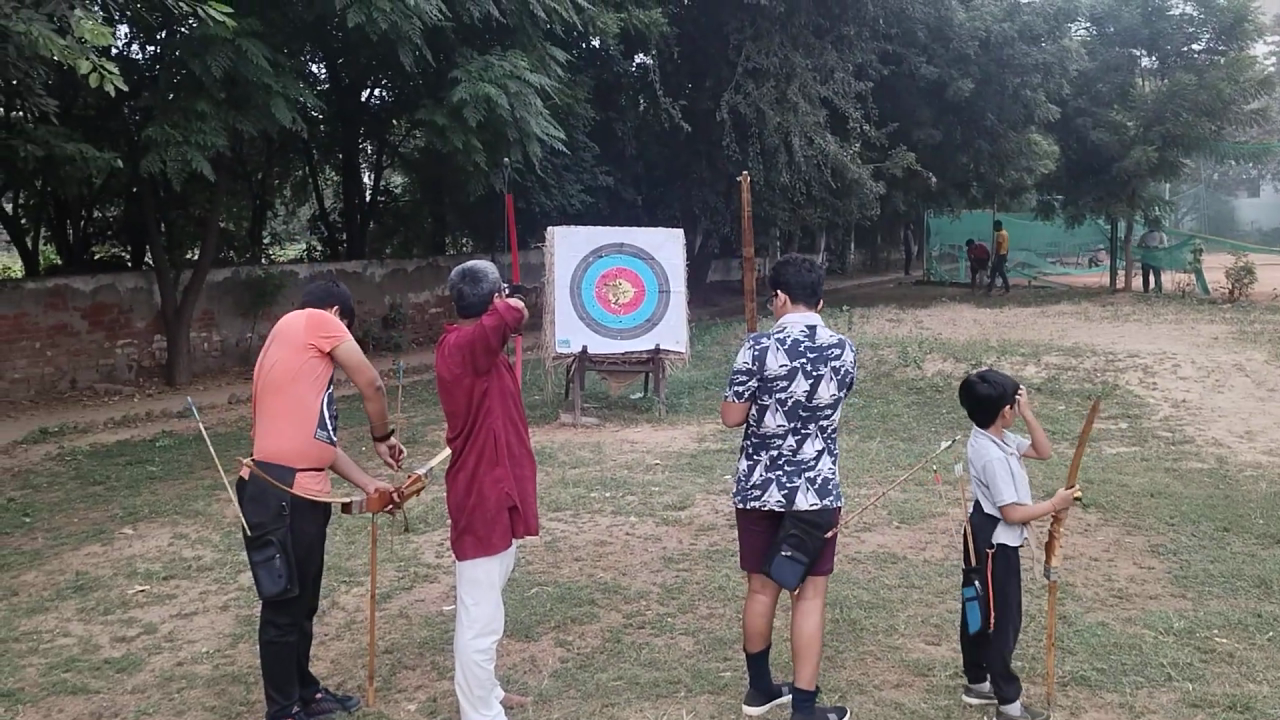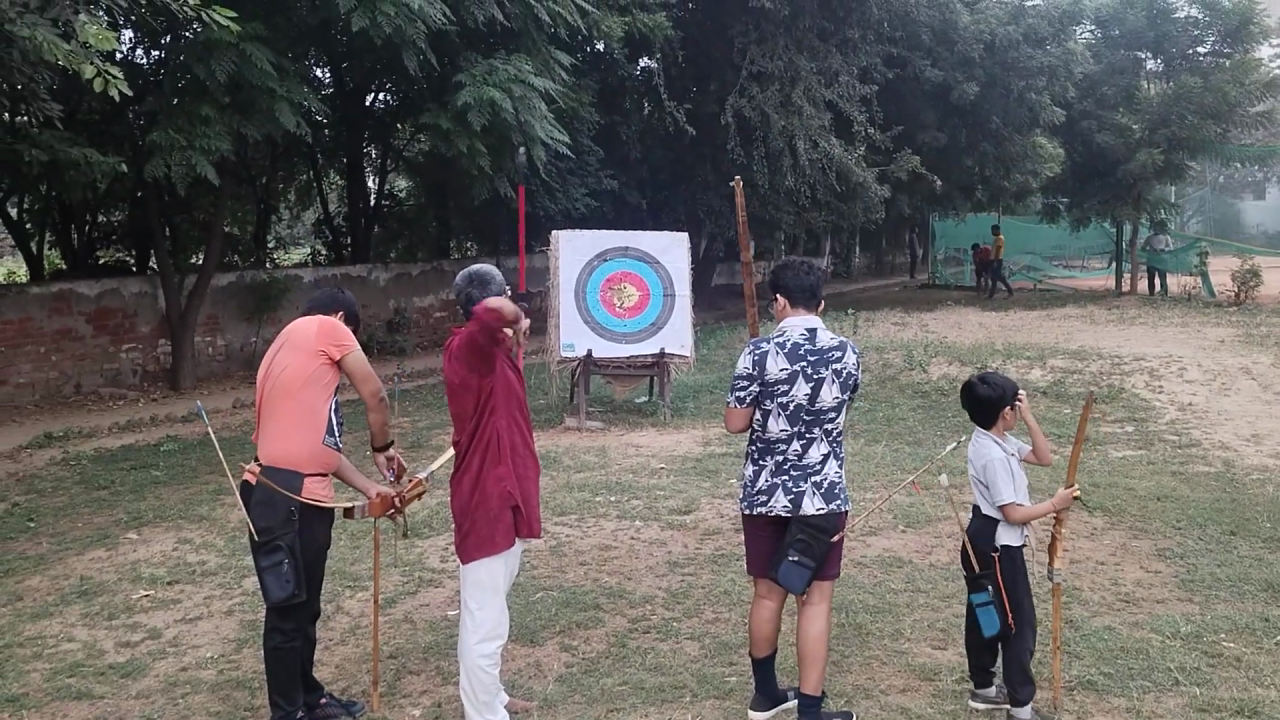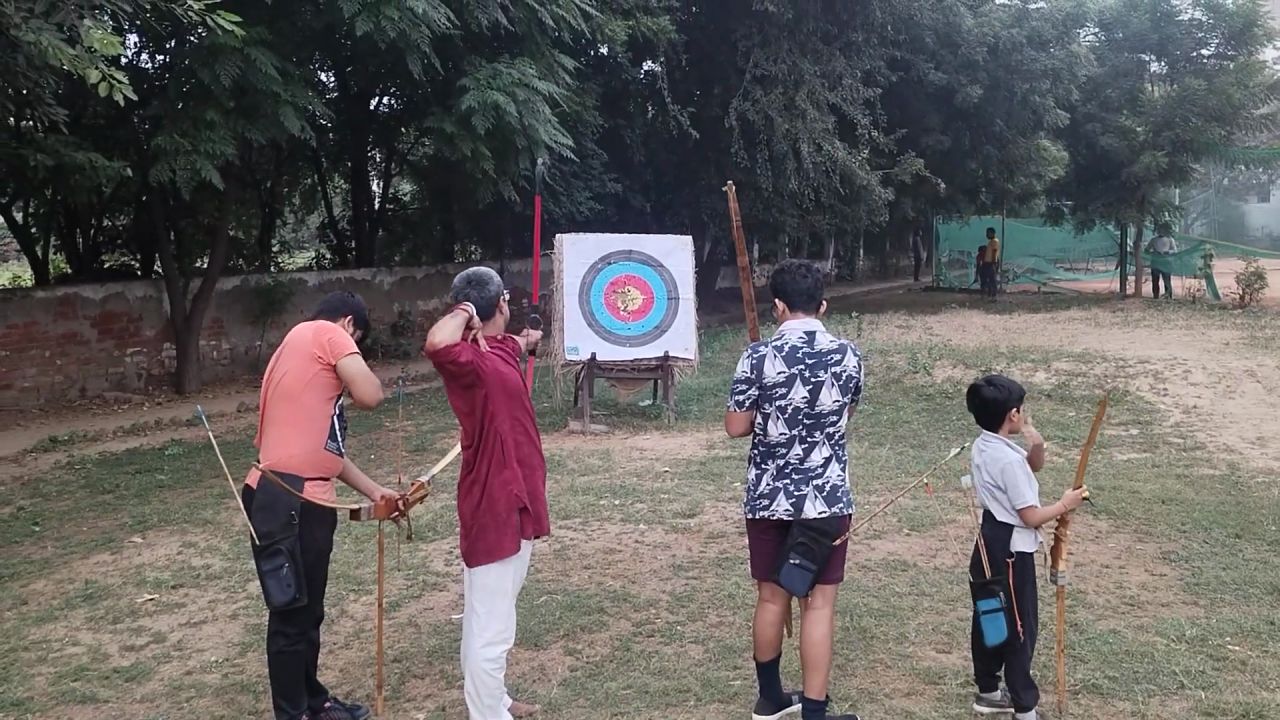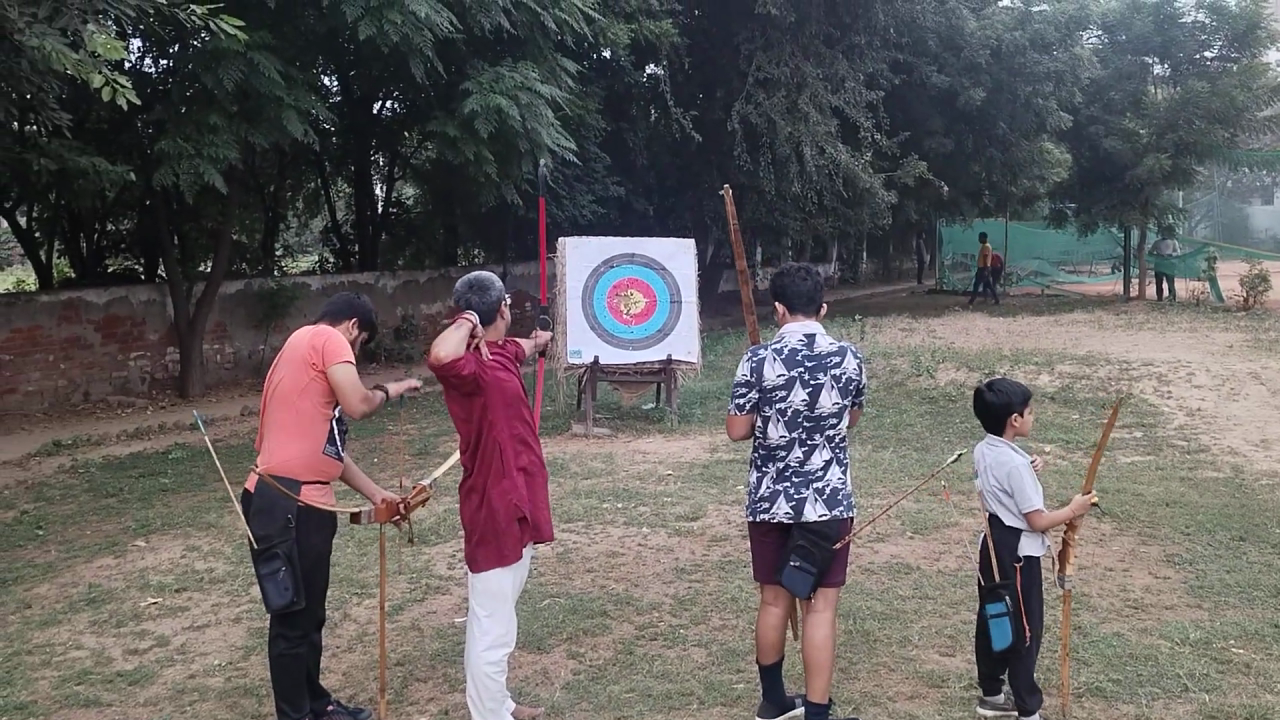
dt=0.3s
person 1, frame 1
left shoulder: (761, 347)
right shoulder: (844, 351)
left elbow: (732, 417)
left hip: (760, 488)
right hip: (816, 491)
left knee: (761, 588)
right knee: (809, 594)
person 1, frame 2
left shoulder: (760, 352)
right shoulder: (847, 353)
left elbow: (735, 423)
left hip: (766, 493)
right hip: (823, 495)
left knee: (767, 593)
right knee: (816, 599)
person 1, frame 3
left shoulder: (759, 357)
right shoulder: (848, 355)
left elbow: (736, 426)
left hip: (768, 497)
right hip: (826, 498)
left knee: (771, 596)
right knee: (819, 602)
person 1, frame 4
left shoulder: (758, 360)
right shoulder: (849, 357)
left elbow: (737, 430)
left hip: (770, 500)
right hip: (827, 501)
left knee: (774, 600)
right knee: (820, 606)
person 2, frame 1
left shoulder: (466, 343)
right shoulder: (466, 344)
right elbow: (513, 313)
right wrist: (510, 308)
left hip: (490, 490)
right hip: (484, 496)
left knee: (481, 608)
right knee: (481, 615)
person 2, frame 2
left shoulder: (479, 347)
right shoulder: (472, 346)
right elbow: (494, 310)
left wrist: (511, 338)
right wrist: (514, 318)
left hip: (495, 493)
right hip: (488, 498)
left knee: (484, 612)
right knee: (485, 619)
person 2, frame 3
left shoulder: (496, 347)
right shoulder: (469, 357)
right elbow: (436, 344)
left wrist: (527, 341)
right wrist: (462, 314)
left hip: (506, 500)
right hip: (496, 505)
left knee: (487, 616)
right knee: (492, 624)
person 2, frame 4
left shoulder: (497, 352)
right shoulder: (471, 365)
right elbow: (440, 356)
left wrist: (535, 343)
right wrist: (466, 324)
left hip: (509, 505)
right hip: (497, 510)
left knee: (492, 621)
right knee: (493, 628)
person 3, frame 1
left shoulder: (289, 342)
right shoulder: (315, 321)
right elbow: (370, 385)
left wrist: (366, 482)
right wrist: (384, 437)
left hip: (298, 492)
right hip: (280, 492)
left knee: (302, 601)
right knee: (284, 605)
person 3, frame 2
left shoulder: (286, 349)
right shoulder: (326, 328)
right elbow: (374, 396)
left wrist: (369, 487)
right wrist: (383, 447)
left hip: (299, 496)
right hip: (287, 496)
left knee: (304, 606)
right knee: (288, 610)
person 3, frame 3
left shoulder: (301, 348)
right shoulder: (327, 333)
right elbow: (370, 394)
left wrist: (373, 490)
right wrist: (367, 376)
left hip: (301, 500)
right hip: (287, 500)
left knee: (307, 610)
right knee: (292, 613)
person 3, frame 4
left shoulder: (306, 348)
right shoulder: (327, 339)
right elbow: (357, 405)
left wrist: (375, 493)
right wrist: (388, 390)
left hip: (301, 503)
right hip: (286, 503)
left knee: (309, 613)
right knee: (293, 617)
person 4, frame 1
left shoulder: (995, 438)
right shoulder: (993, 456)
left elbow: (1043, 452)
right elbow: (1012, 513)
left wrist: (1028, 413)
right wrist: (1054, 504)
left hip: (982, 538)
right hip: (996, 544)
right knee: (1003, 622)
left ankle: (977, 683)
person 4, frame 2
left shoulder: (995, 440)
right shoulder: (994, 456)
left elbow: (1044, 458)
right elbow: (1013, 513)
left wrist: (1029, 417)
right wrist: (1055, 504)
left hip: (981, 540)
right hip: (999, 546)
left knee: (982, 616)
right knee: (1019, 624)
left ankle: (983, 688)
person 4, frame 3
left shoulder: (982, 446)
right shoulder: (1009, 459)
left elbow: (1035, 465)
right elbow: (1031, 516)
left wrist: (1036, 448)
right wrist: (1065, 504)
left hip: (989, 541)
right hip: (1011, 549)
right knee: (1020, 629)
left ankle: (988, 692)
person 4, frame 4
left shoulder: (983, 450)
right shoulder: (1015, 464)
right elbow: (1037, 521)
right wrist: (1073, 509)
left hip: (994, 544)
right hip: (1017, 553)
left knee: (991, 622)
right knee: (1024, 633)
